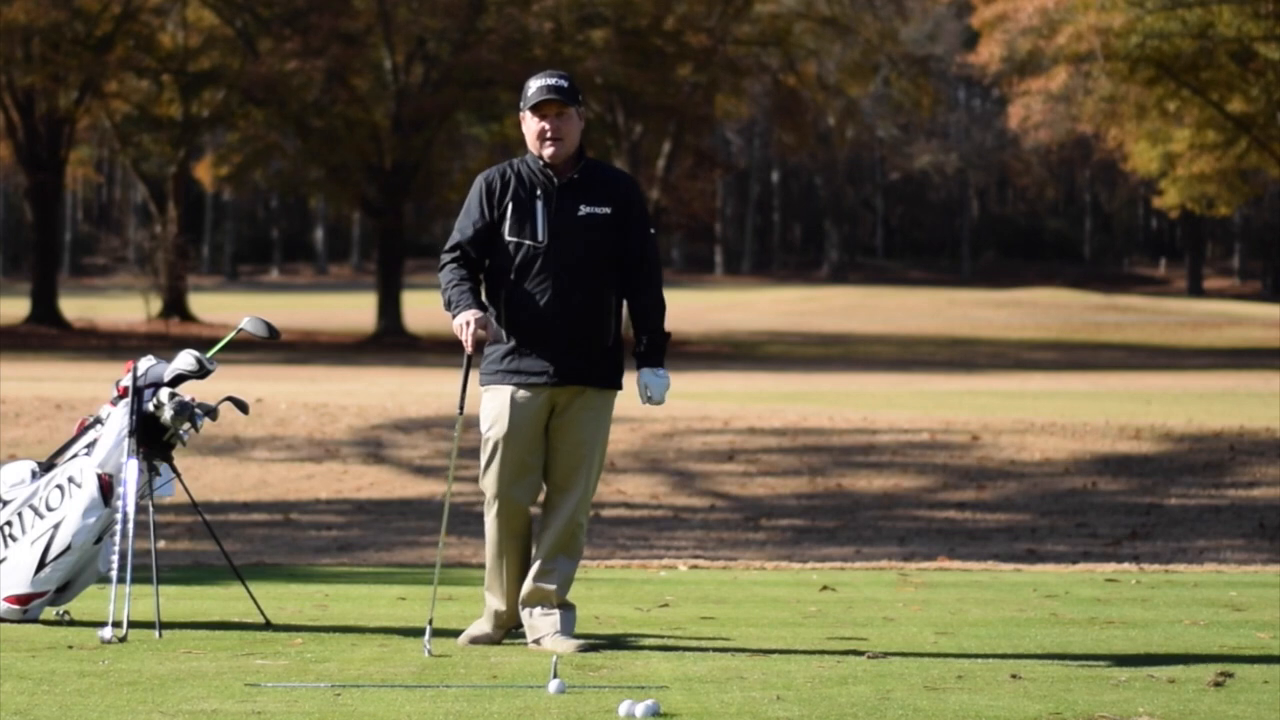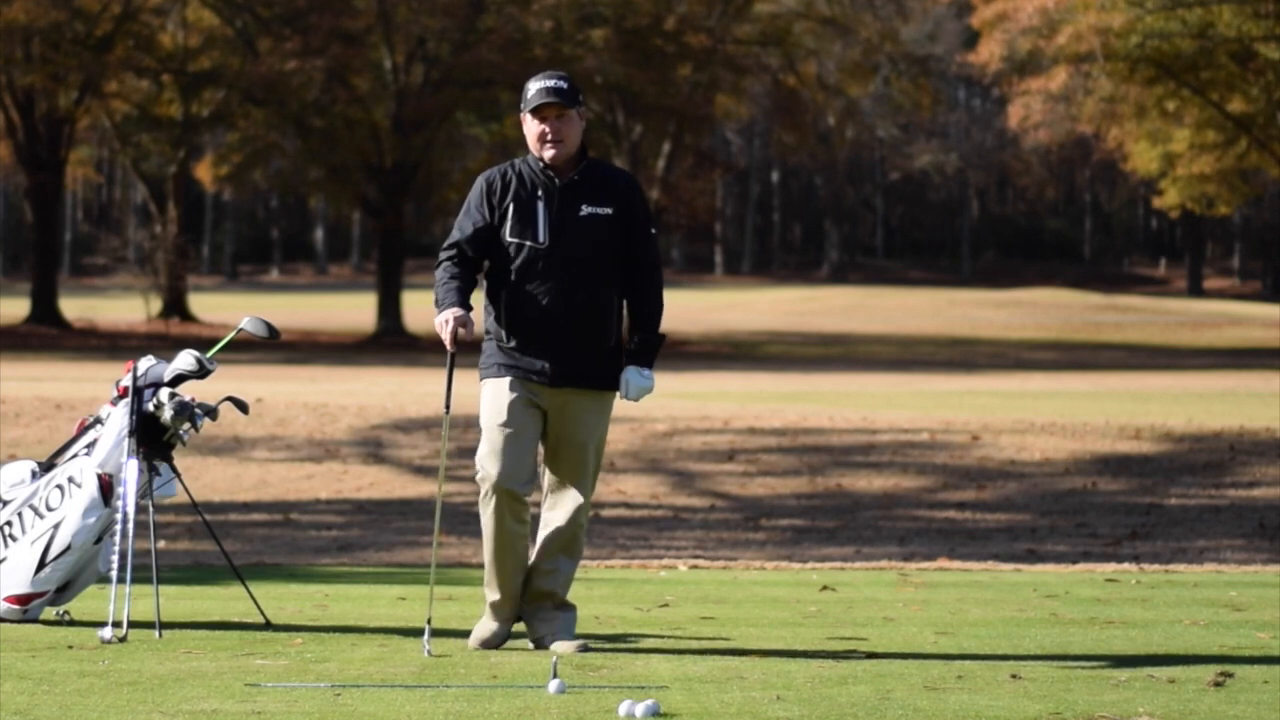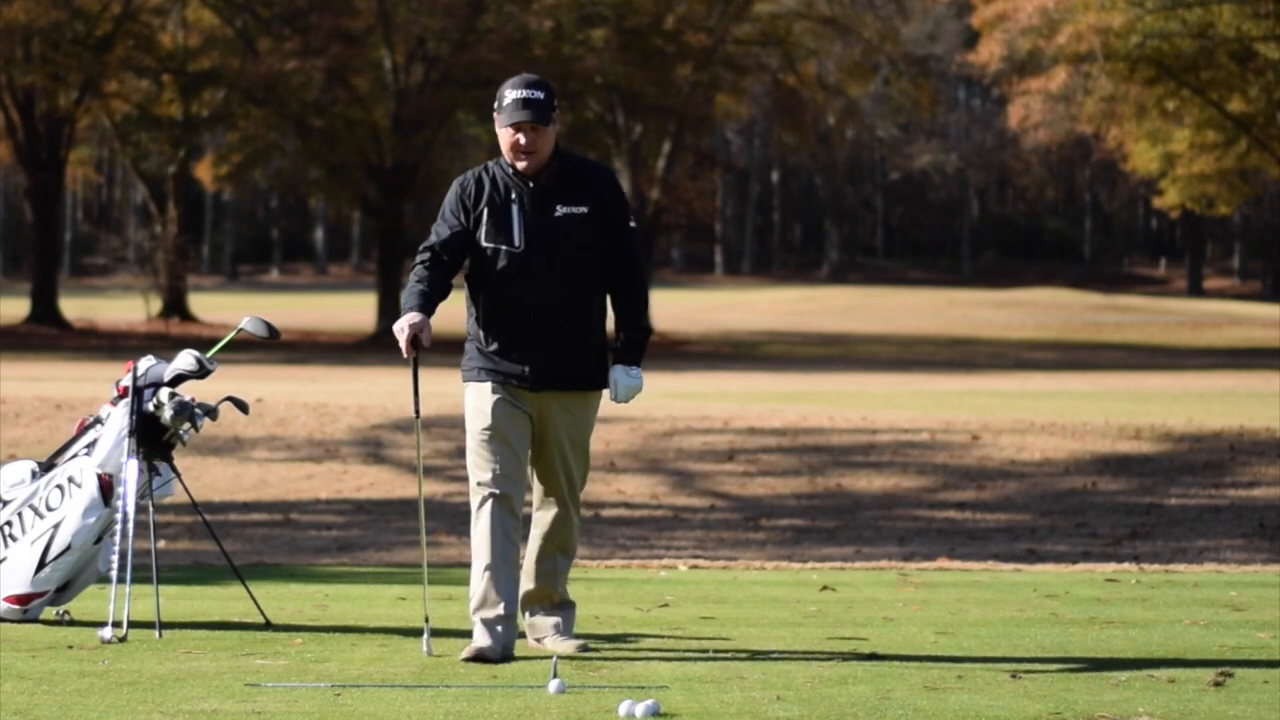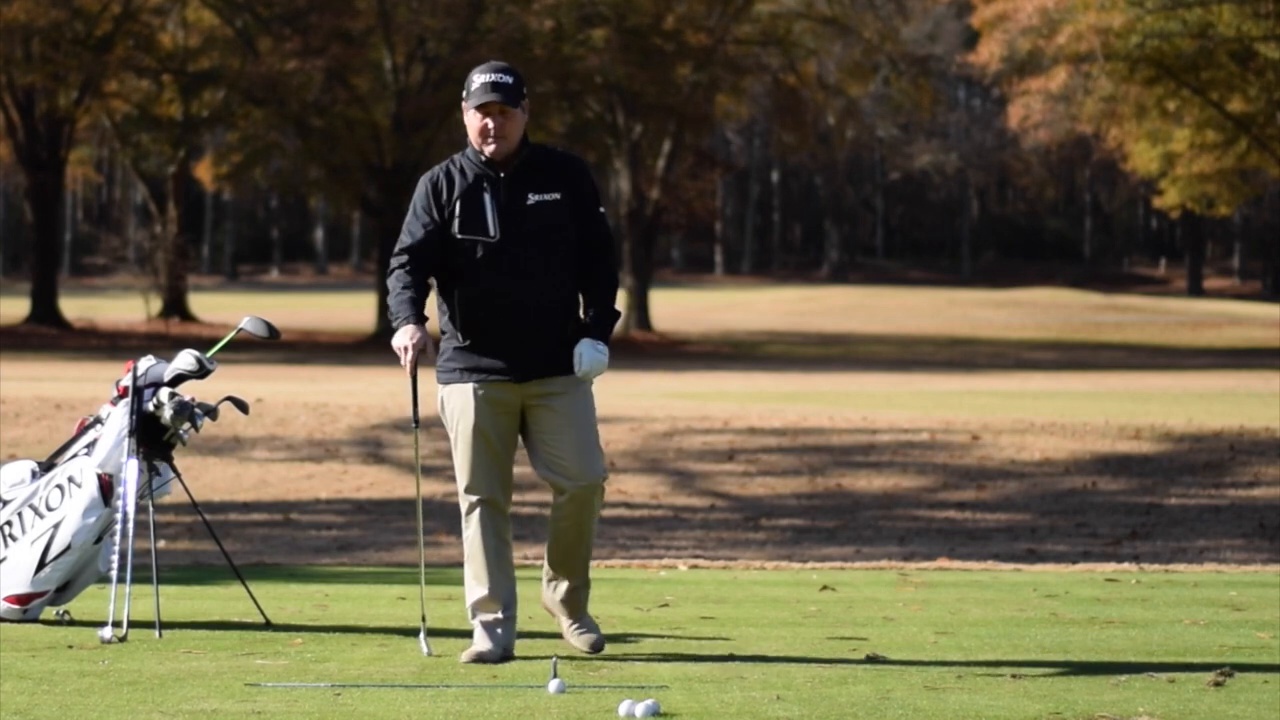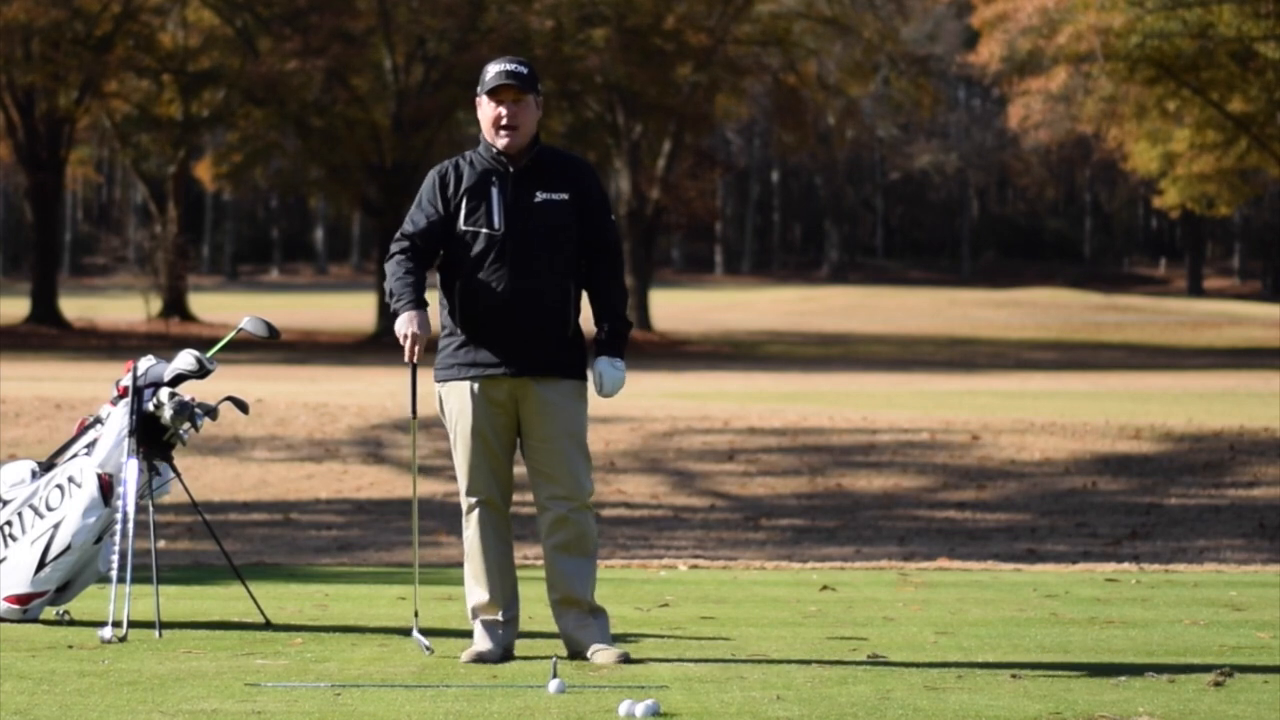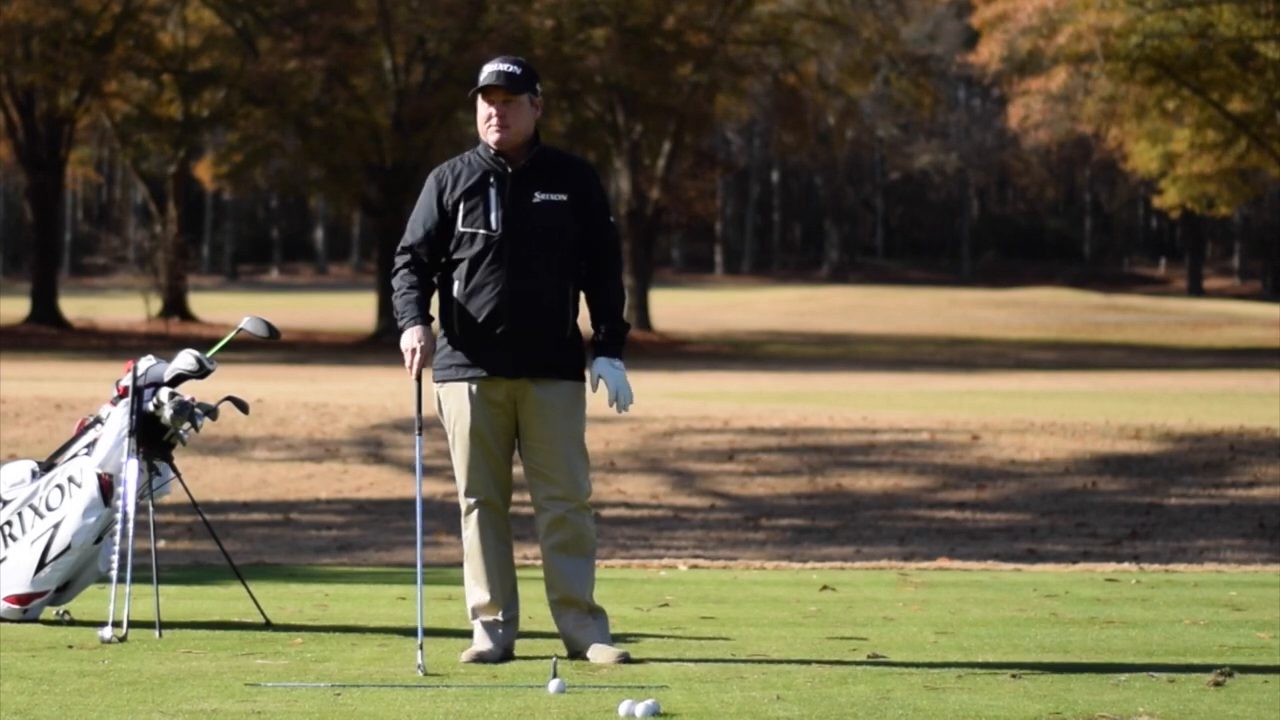
dt=0.5s
person 1, frame 1
left shoulder: (617, 191)
right shoulder: (496, 185)
left elbow: (643, 279)
right elbow: (458, 257)
left wrist: (651, 355)
right wrist: (466, 305)
left hip: (590, 374)
right hip: (513, 367)
left knee: (570, 498)
right knee: (505, 494)
left ankle: (545, 612)
right ankle: (502, 607)
person 1, frame 2
left shoulder: (619, 190)
right shoulder: (497, 185)
left elbow: (643, 278)
right elbow: (458, 255)
left wrist: (641, 354)
right wrist: (452, 302)
left hip: (589, 375)
right hip: (512, 365)
left knee: (570, 498)
right knee: (502, 482)
left ankle: (548, 612)
right ankle: (503, 603)
person 1, frame 3
left shoulder: (596, 186)
right shoulder: (473, 189)
left elbow: (627, 274)
right elbow: (437, 256)
left wrist: (630, 352)
right wrist: (417, 307)
left hip: (575, 376)
right hip: (494, 371)
left knee: (560, 498)
right knee: (494, 493)
left ankle: (546, 613)
right ankle: (493, 626)
person 1, frame 4
left shoulder: (566, 174)
right shoulder: (441, 184)
left elbow: (599, 257)
right elbow: (409, 262)
left wrist: (597, 329)
right wrist: (408, 319)
left hip: (557, 365)
right hip: (472, 369)
left knee: (582, 479)
right knee: (483, 499)
left ankle: (565, 593)
right ankle: (492, 627)
person 1, frame 5
left shoulder: (574, 177)
right shoulder: (449, 179)
left elbow: (604, 267)
right elbow: (407, 249)
left wrist: (611, 346)
right wrist: (408, 304)
left hip: (554, 368)
right hip: (471, 366)
left knee: (567, 498)
right knee: (482, 499)
left ankle: (583, 627)
right ankle: (492, 627)
person 1, frame 6
left shoulder: (574, 178)
right shoulder: (449, 180)
left elbow: (603, 270)
right elbow: (412, 259)
left wrist: (609, 349)
right wrist: (414, 320)
left hip: (553, 369)
right hip: (468, 368)
left knee: (565, 498)
right knee: (481, 501)
left ankle: (582, 627)
right ankle: (492, 627)
